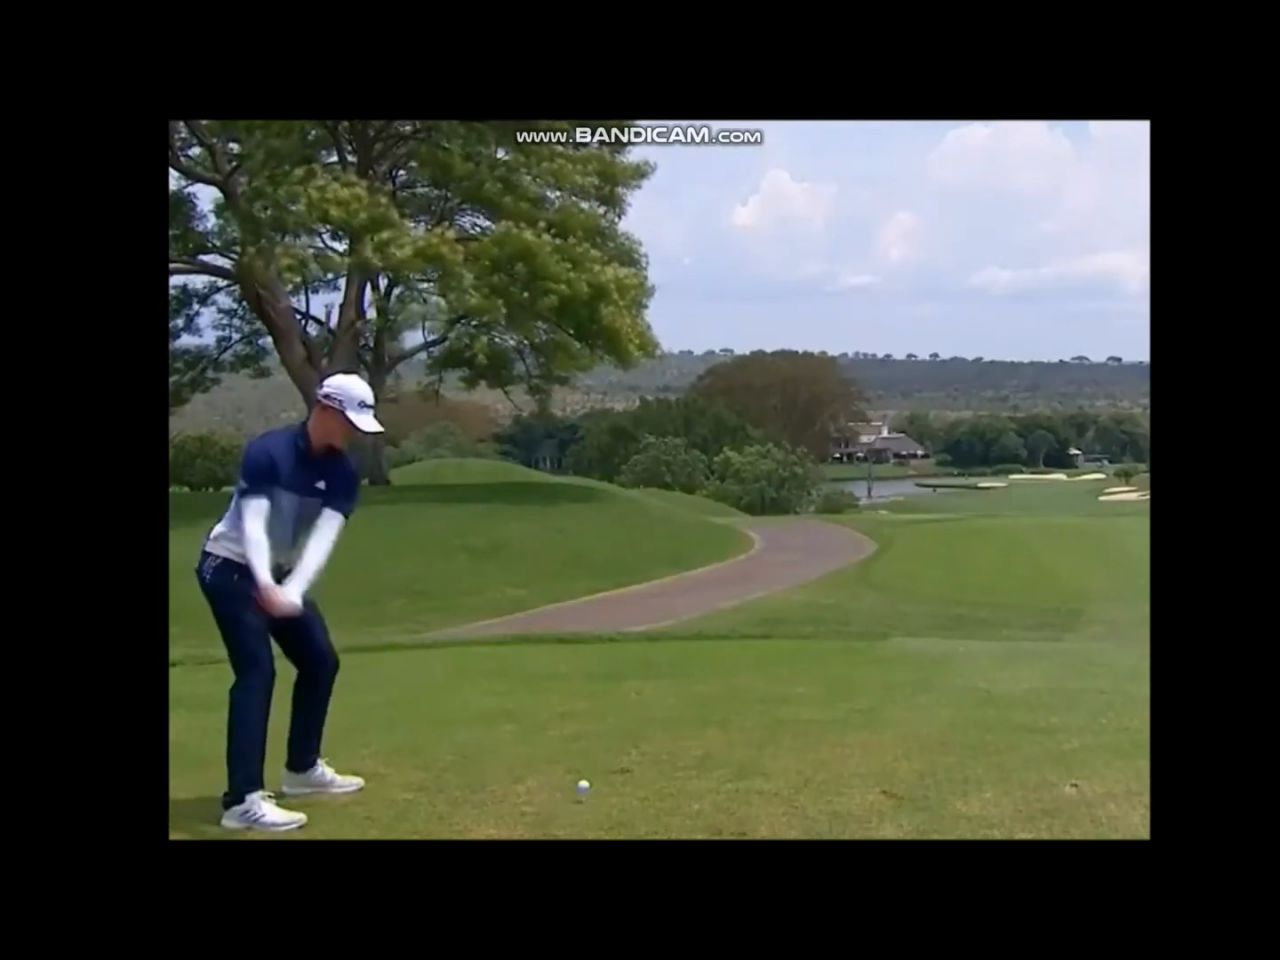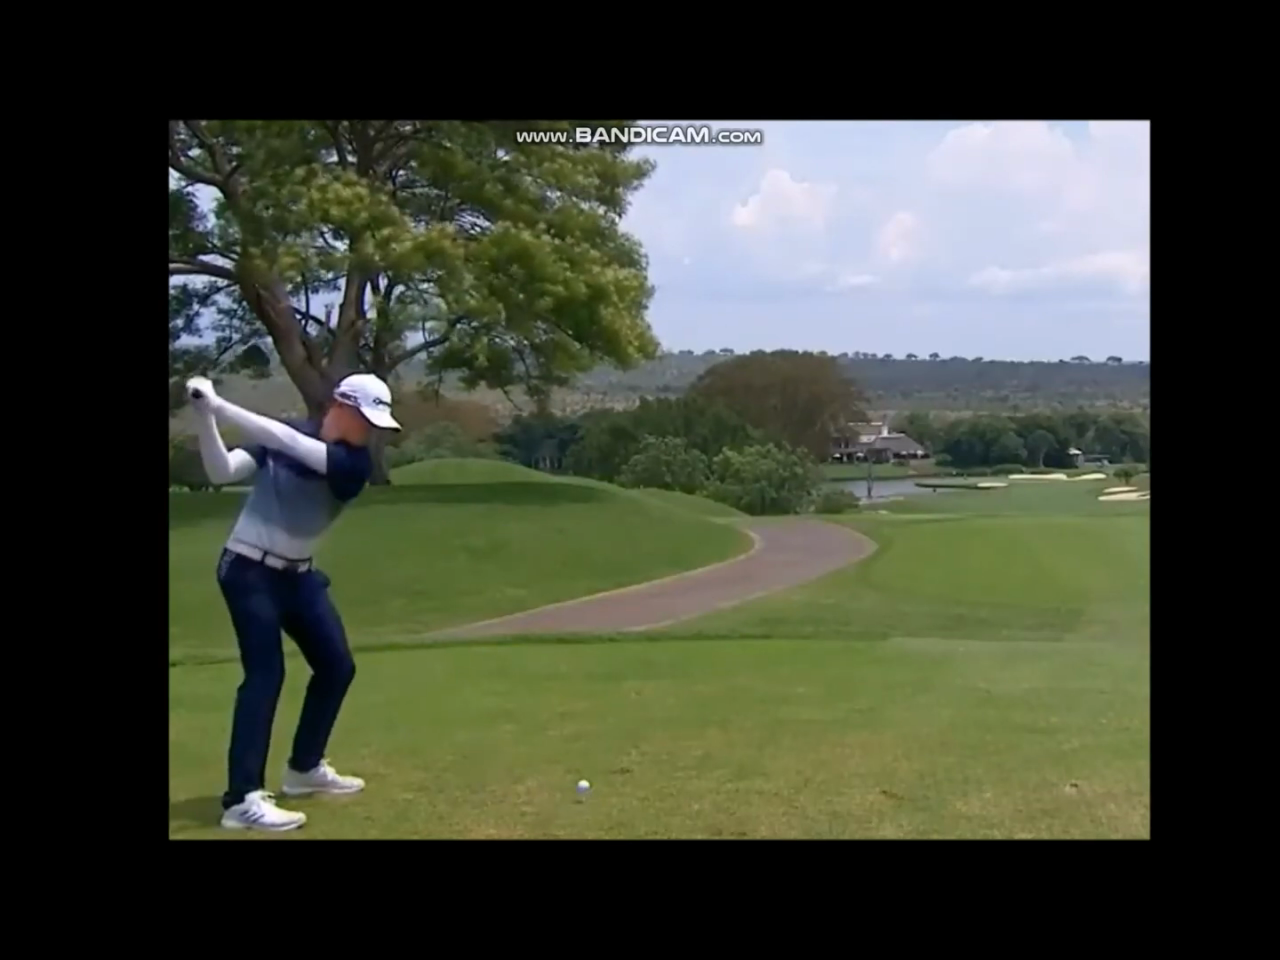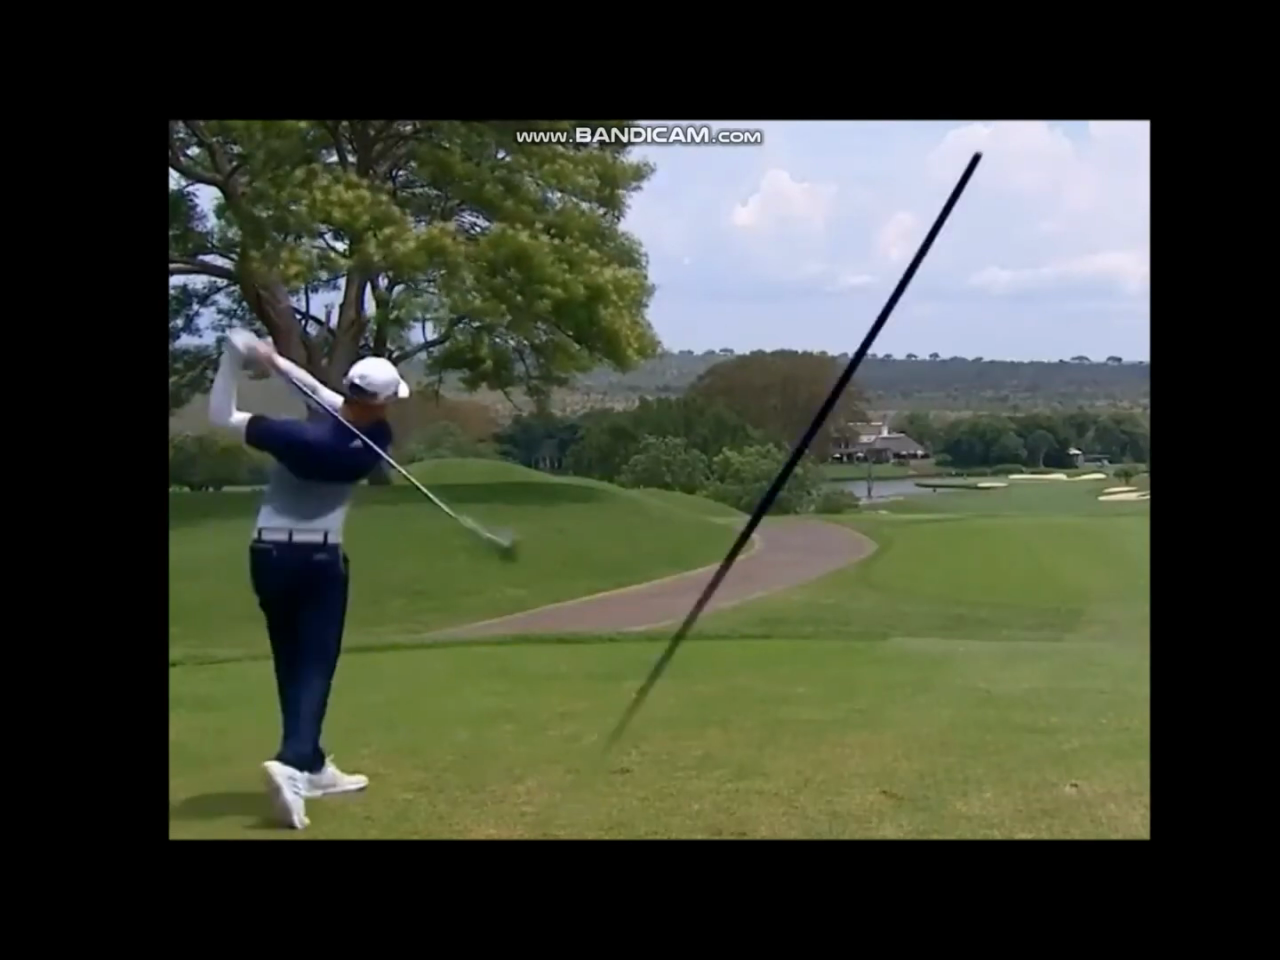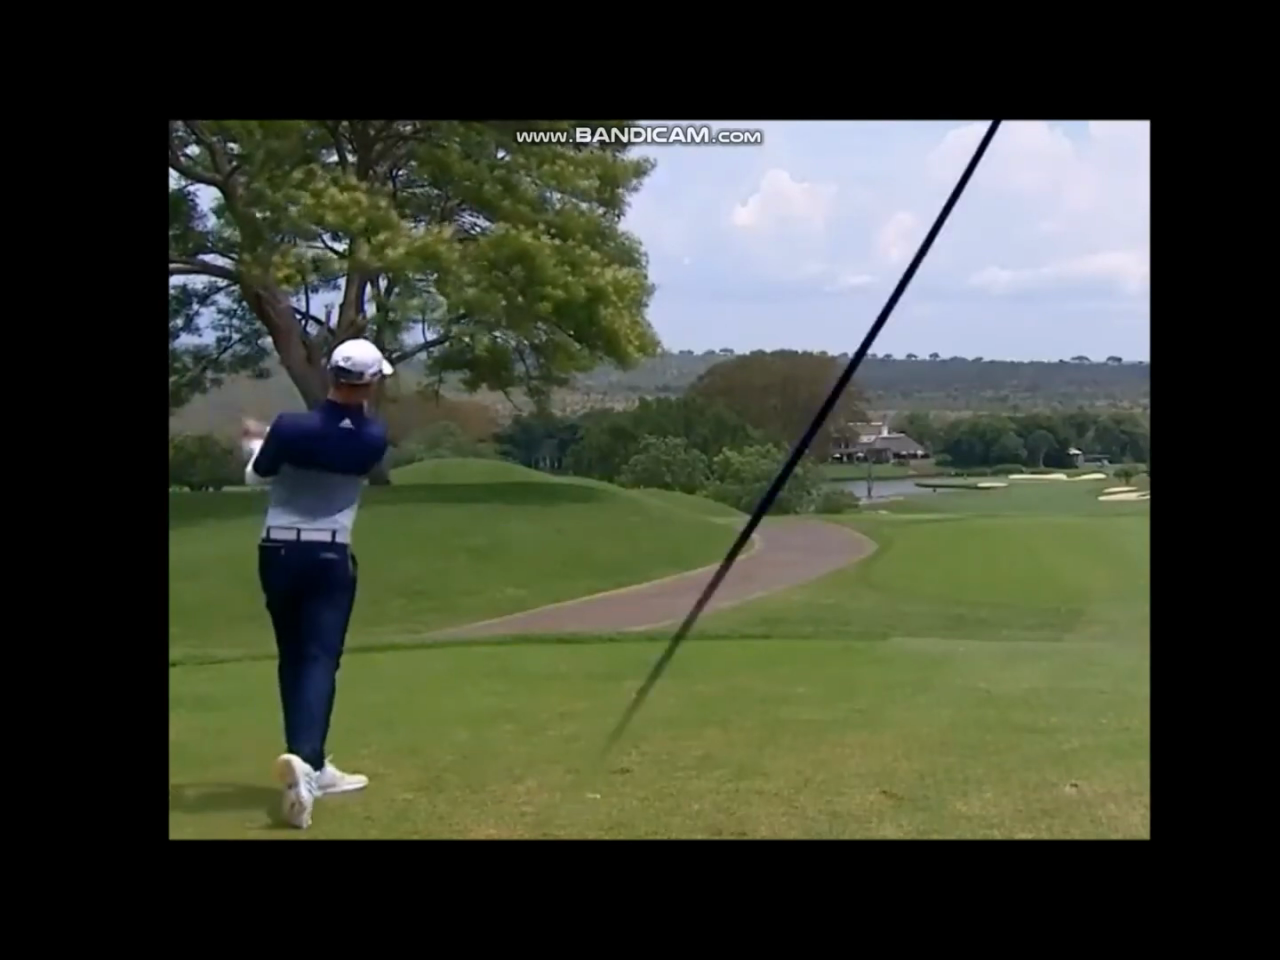
dt=0.5s
person 1, frame 1
left shoulder: (343, 474)
right shoulder: (267, 449)
left elbow: (325, 535)
right elbow: (253, 524)
left wrist: (295, 591)
right wrist: (263, 584)
left hip: (281, 576)
right hip: (229, 569)
left knee: (321, 661)
right knee: (256, 672)
left ankle: (304, 768)
right ankle: (243, 799)
person 1, frame 2
left shoulder: (355, 462)
right shoulder: (282, 435)
left elbow: (290, 444)
right elbow: (222, 471)
left wrist: (219, 406)
right wrist: (205, 415)
left hip: (298, 574)
right hip: (248, 570)
left knee: (337, 666)
right knee: (265, 673)
left ankle: (305, 767)
right ankle: (242, 799)
person 1, frame 3
left shoulder: (300, 438)
right shoulder: (375, 442)
left elbow: (221, 416)
right elbow: (348, 412)
left wrist: (235, 356)
right wrist: (287, 366)
left hip: (267, 556)
right hip: (320, 561)
left knee: (290, 663)
right knee: (316, 665)
left ankle: (310, 765)
right ankle: (293, 763)
person 1, frame 4
left shoulder: (293, 429)
right shoulder: (374, 439)
left elbow: (256, 477)
left wrist: (260, 441)
right wrist: (271, 435)
left hip: (278, 553)
right hip: (329, 558)
left knee: (294, 660)
right knee: (319, 659)
left ankle: (310, 766)
right ankle: (305, 758)
